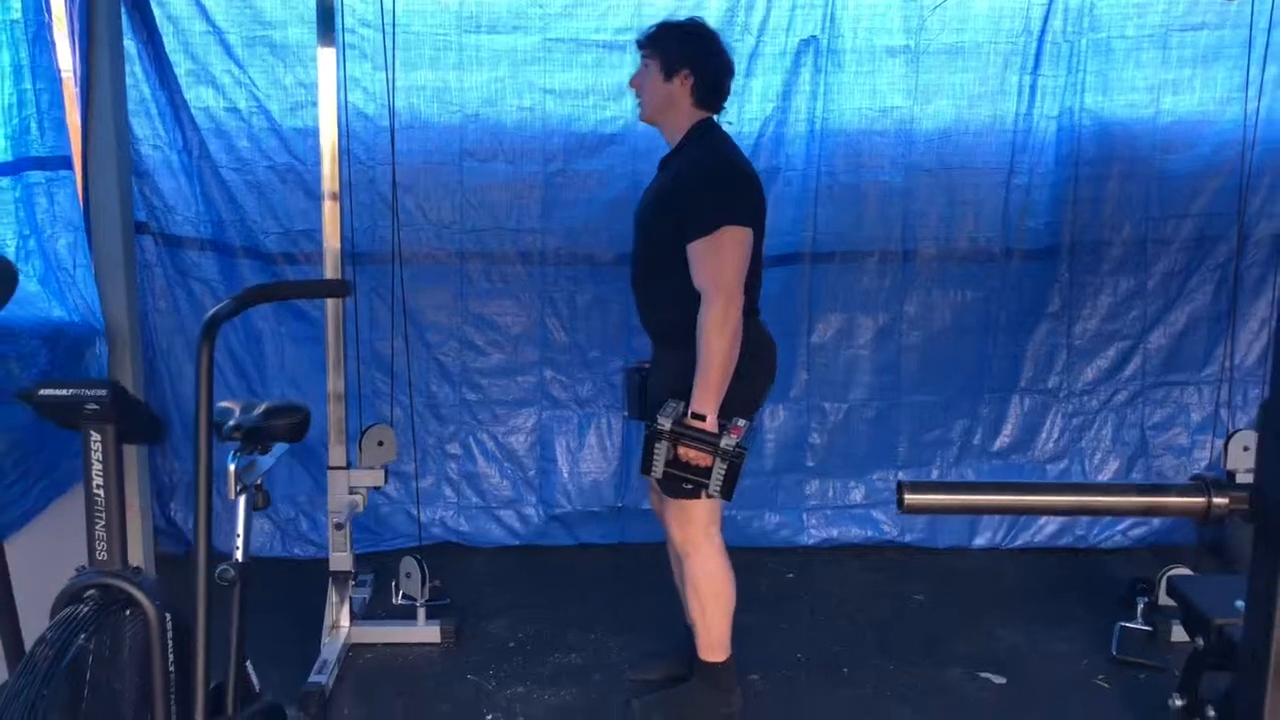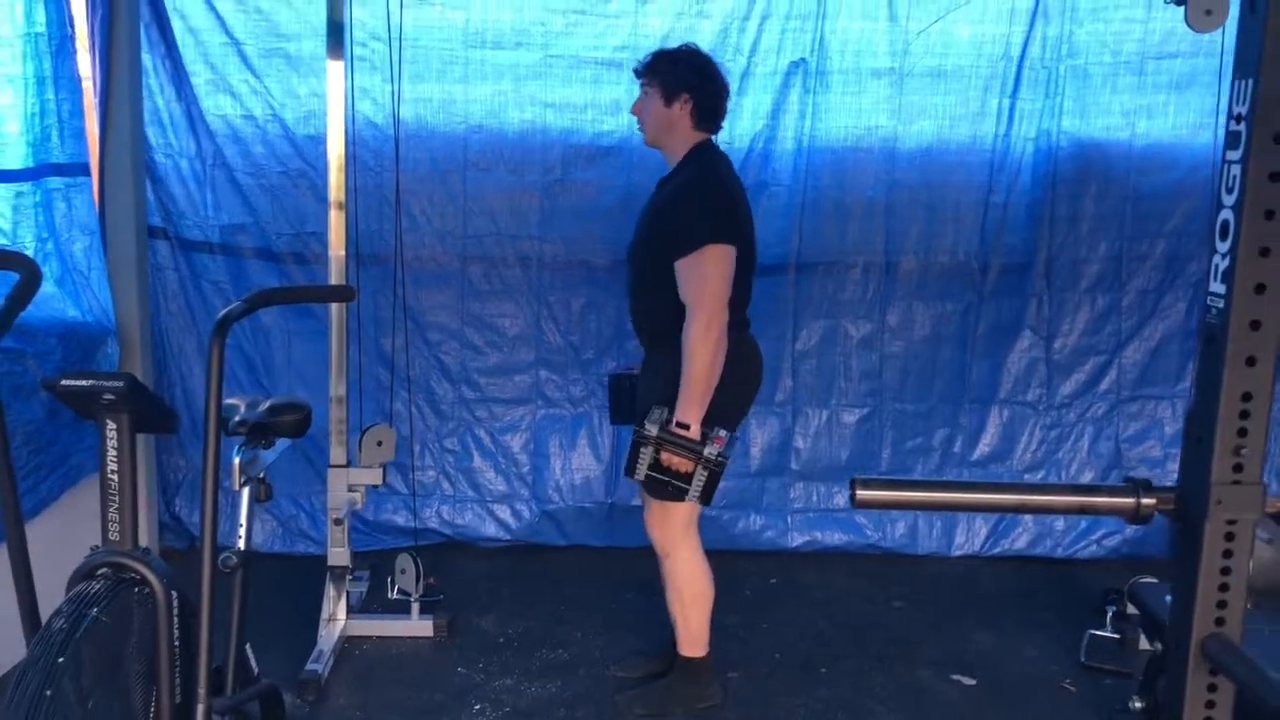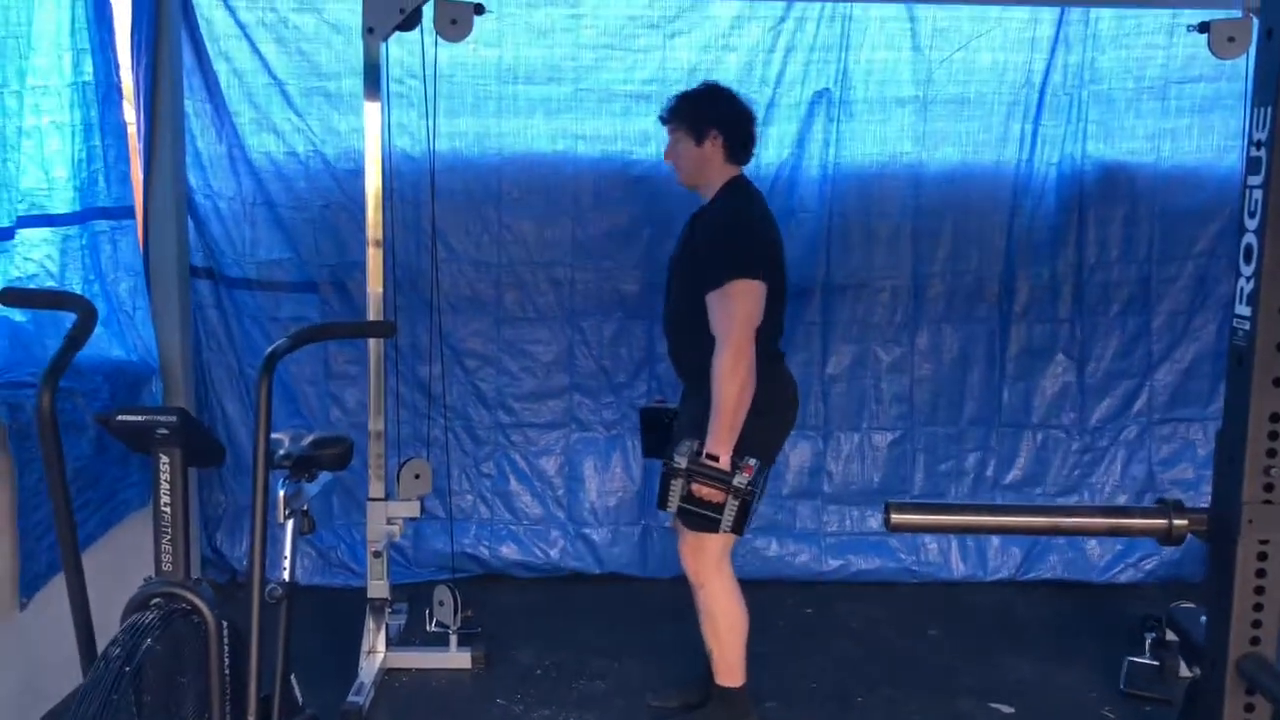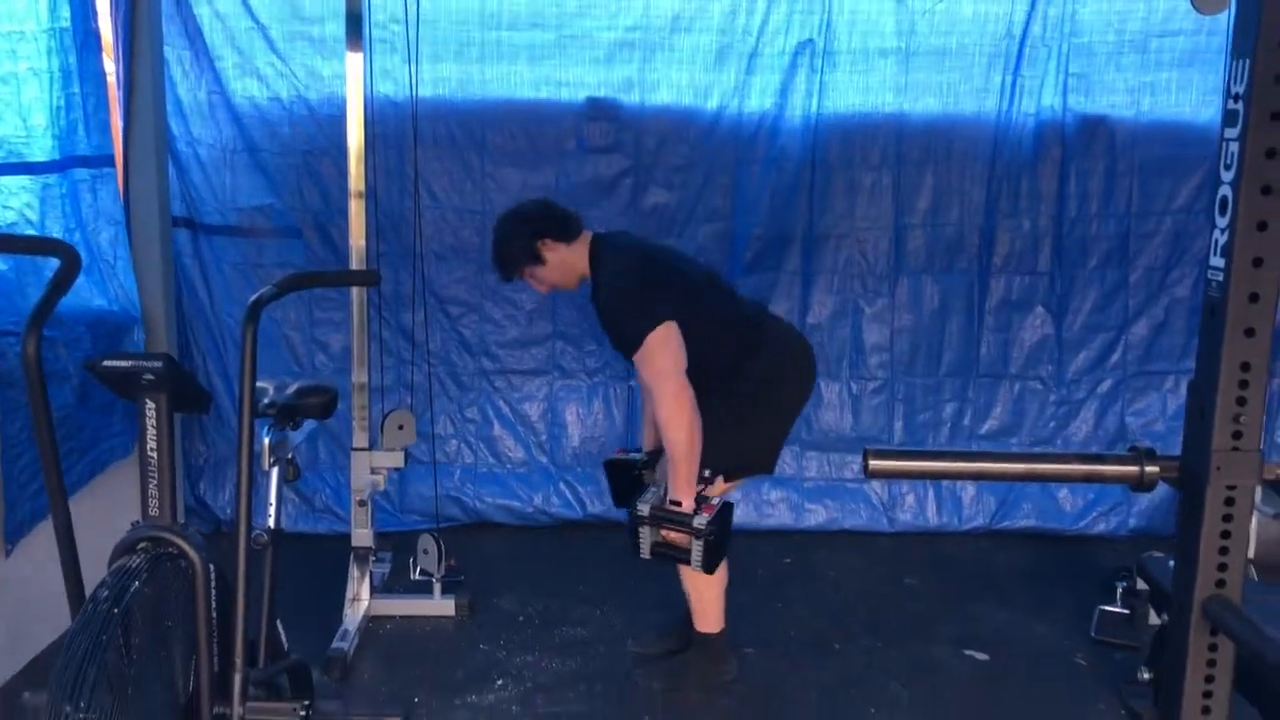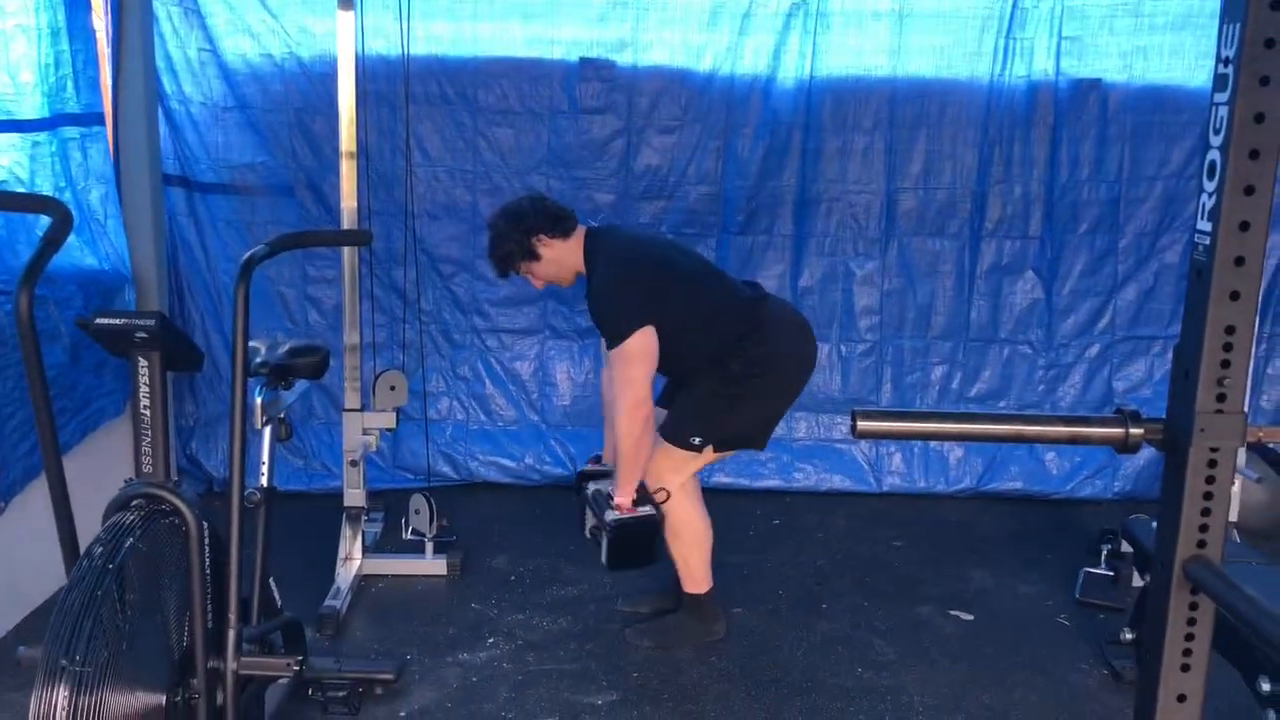
dt=1s
person 1, frame 1
left shoulder: (712, 170)
right shoulder: (686, 161)
left elbow: (722, 302)
left wrist: (704, 409)
left hip: (711, 368)
right hip: (680, 360)
left knee: (692, 525)
right knee: (670, 508)
right ankle: (699, 649)
person 1, frame 2
left shoulder: (702, 189)
right shoulder: (690, 179)
left elbow: (707, 318)
left wrist: (689, 418)
right wrist: (660, 384)
left hip: (701, 375)
right hip: (677, 367)
left knee: (670, 524)
right knee: (664, 514)
right ankle: (683, 647)
person 1, frame 3
left shoulder: (734, 222)
right shoulder: (722, 214)
left elbow: (736, 350)
left wrist: (717, 449)
right wrist: (696, 420)
left hip: (738, 410)
right hip: (714, 401)
left knee: (703, 554)
right knee: (697, 545)
person 1, frame 4
left shoulder: (621, 284)
right shoulder: (618, 261)
left elbow: (674, 398)
right elbow: (659, 372)
left wrist: (682, 493)
right wrist: (650, 449)
left hip: (767, 374)
right hip: (754, 364)
left knee: (686, 511)
right knee: (683, 500)
left ankle: (710, 651)
right ankle: (698, 625)
person 1, frame 5
left shoulder: (615, 280)
right shoulder: (610, 254)
left elbow: (635, 405)
right elbow: (617, 370)
left wrist: (623, 494)
right wrist: (610, 458)
left hip: (770, 355)
right hip: (750, 340)
left knee: (664, 472)
right knee: (662, 452)
left ankle: (700, 612)
right ankle: (687, 587)
